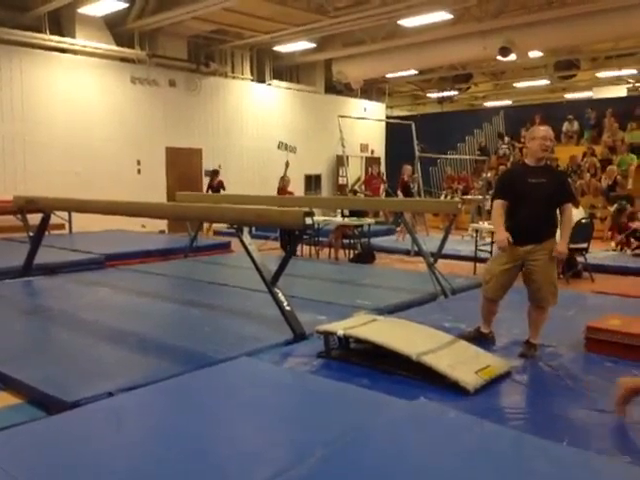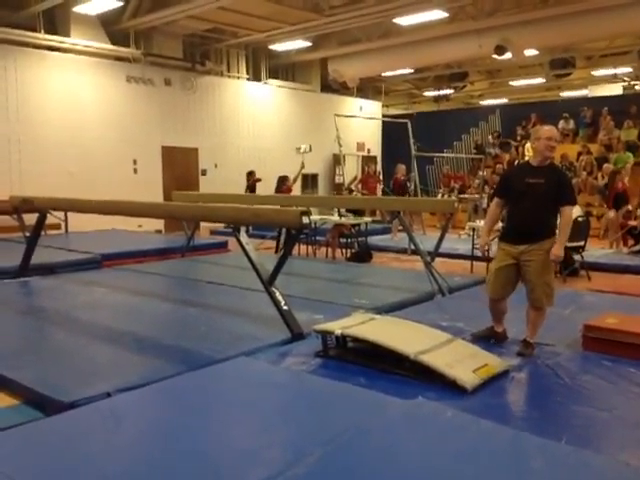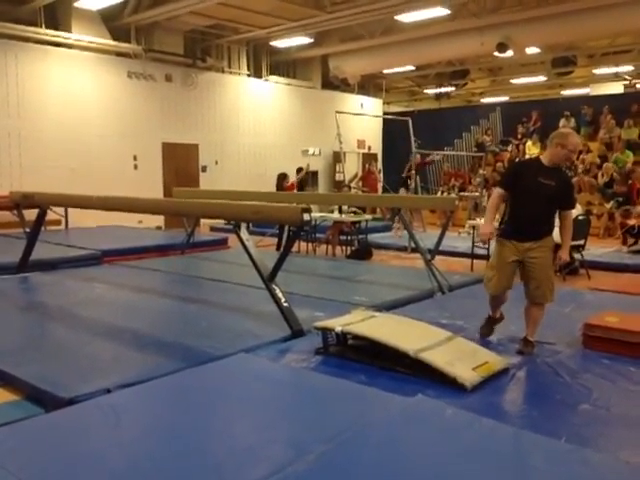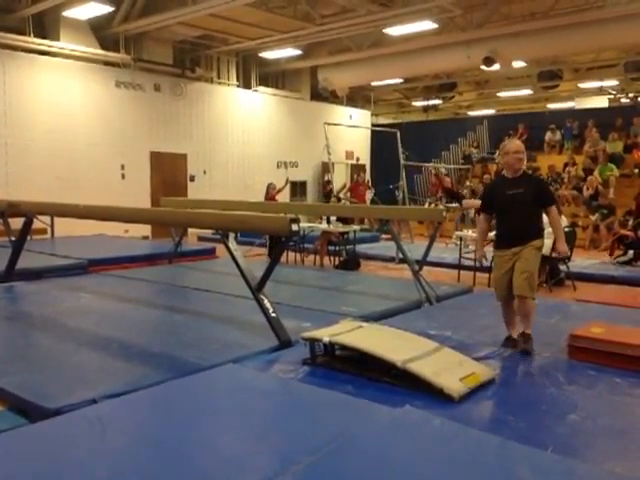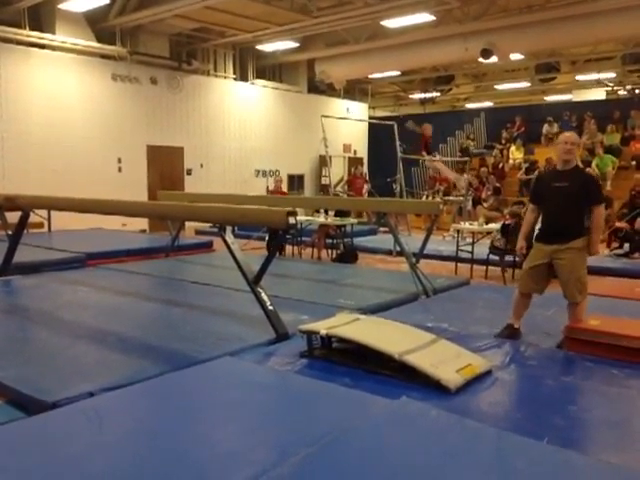
dt=1s
person 1, frame 1
left shoulder: (557, 177)
right shoulder: (511, 174)
left elbow: (566, 210)
right elbow: (499, 206)
left wrist: (563, 241)
right wrist: (500, 231)
left hip: (542, 246)
right hip: (511, 244)
left knee: (541, 297)
right knee: (491, 290)
left ankle: (532, 341)
right ankle: (485, 330)
person 1, frame 2
left shoulder: (559, 177)
right shoulder: (513, 173)
left elbow: (566, 213)
right elbow: (497, 205)
left wrist: (559, 244)
right wrist: (485, 233)
left hip: (540, 246)
right hip: (508, 243)
left knee: (538, 297)
right knee: (495, 291)
left ankle: (529, 340)
right ankle: (498, 329)
person 1, frame 3
left shoulder: (563, 181)
right shoulder: (521, 168)
left elbow: (566, 216)
right elbow: (498, 195)
left wrist: (565, 248)
right wrist: (488, 222)
left hip: (540, 244)
right hip: (509, 239)
left knee: (538, 294)
right knee: (496, 286)
left ankle: (529, 338)
right ankle: (494, 314)
person 1, frame 4
left shoulder: (536, 183)
right shoulder: (494, 187)
left elbow: (552, 211)
right elbow: (484, 219)
left wrist: (560, 240)
right wrist: (480, 246)
left hip: (530, 245)
right hip: (503, 248)
left knee: (523, 291)
right knee: (504, 295)
left ankle: (526, 334)
right ankle: (512, 334)
person 1, frame 5
left shoulder: (586, 179)
right shoulder: (543, 179)
left elbow: (598, 211)
right elbow: (533, 210)
left wrist: (595, 242)
right wrist: (522, 237)
left hip: (572, 245)
right hip: (543, 243)
left knee: (575, 293)
right knee: (525, 285)
right ankle: (513, 325)
